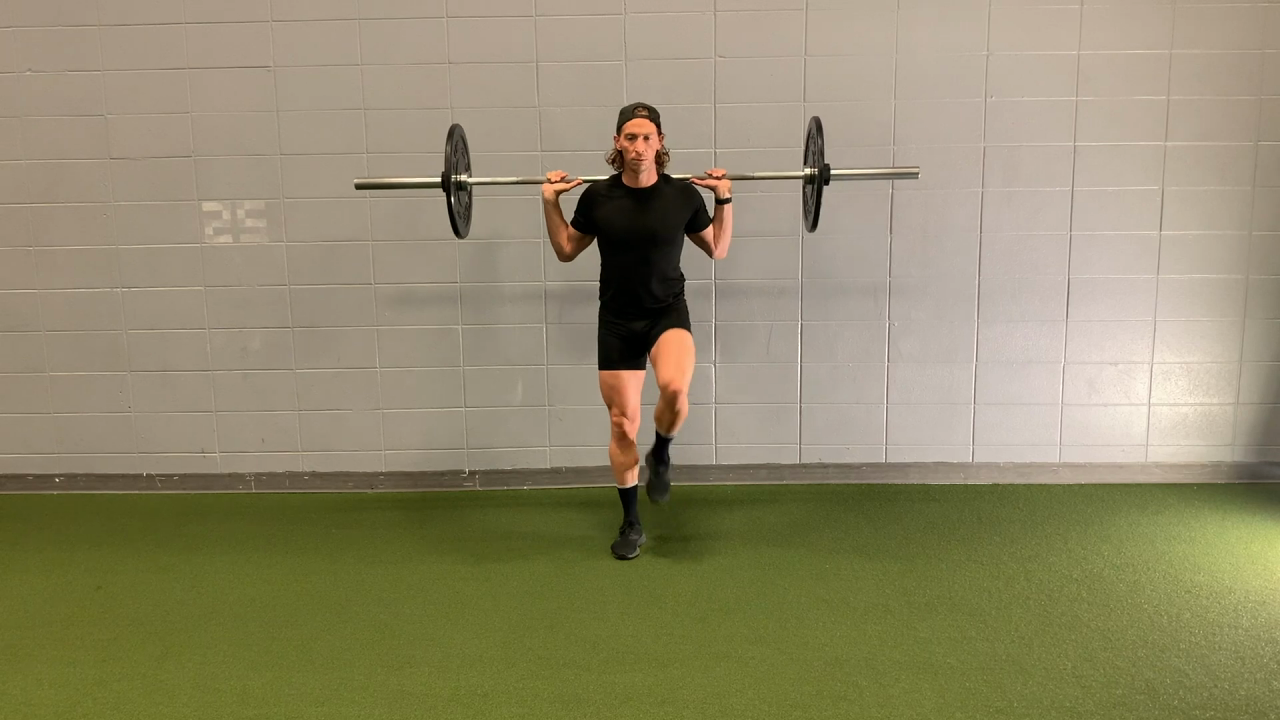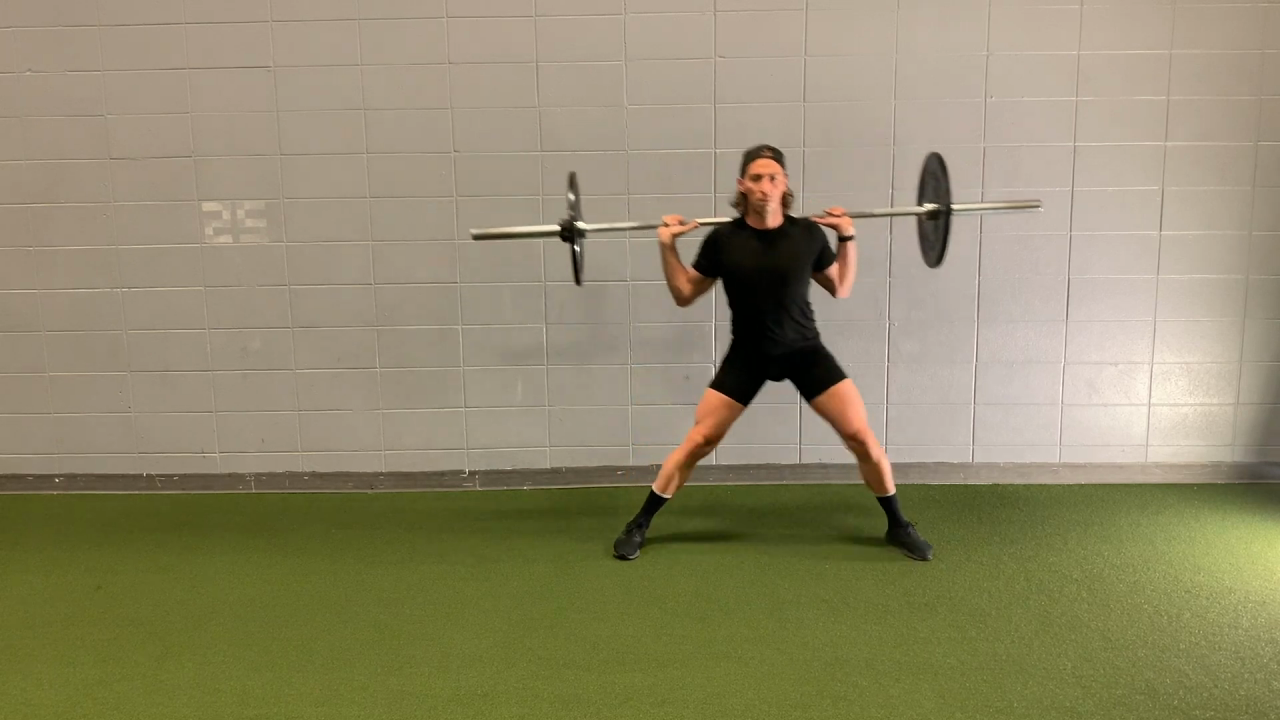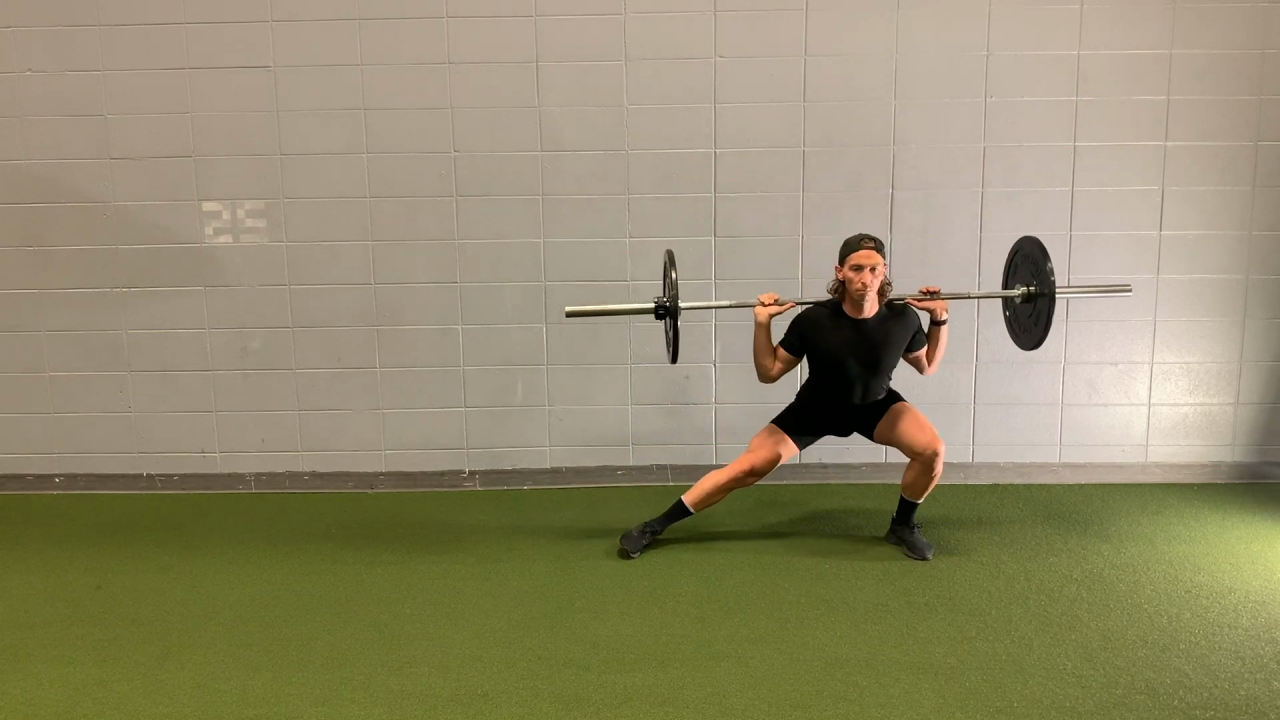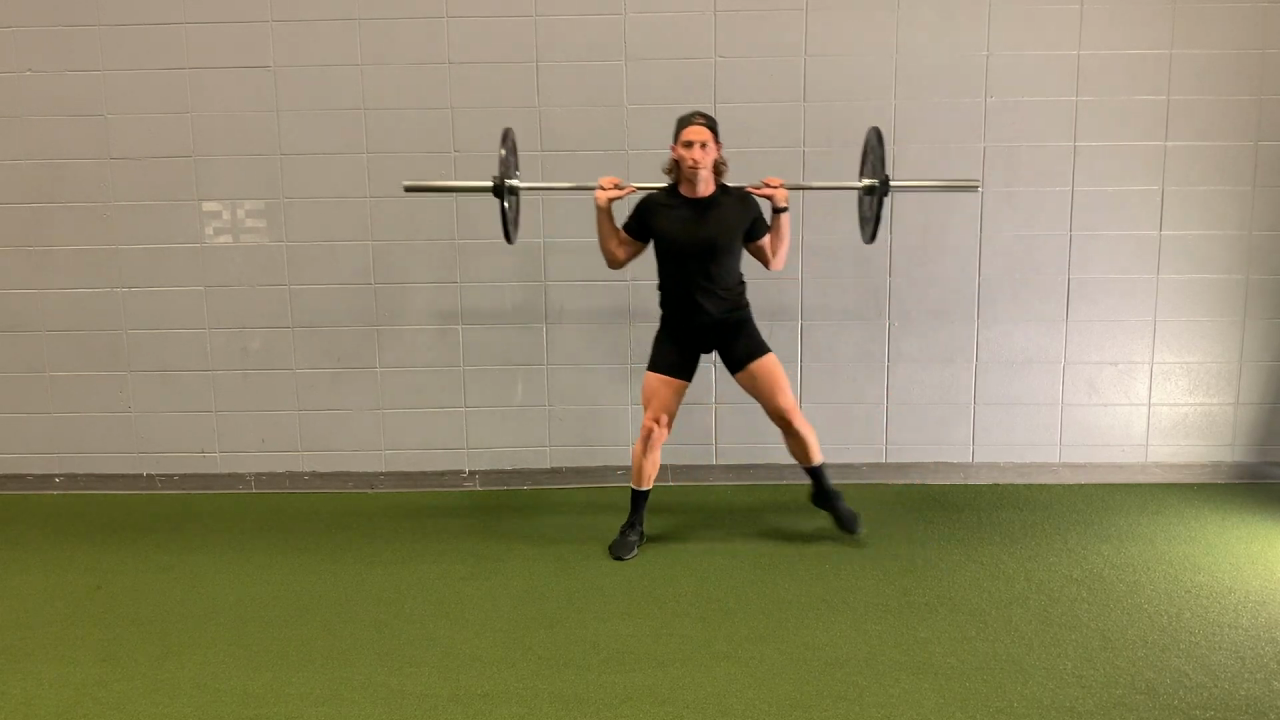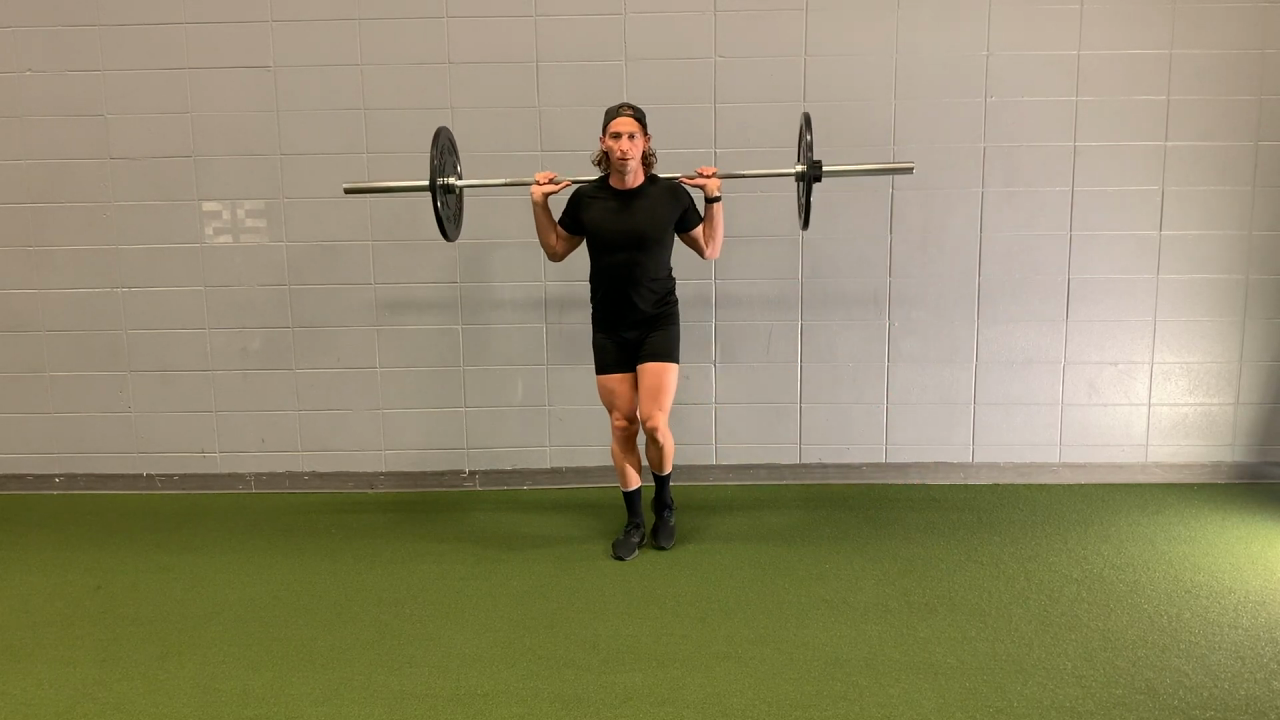
dt=1s
person 1, frame 1
left shoulder: (683, 195)
right shoulder: (597, 196)
left elbow: (717, 249)
right elbow: (566, 251)
left wrist: (724, 199)
right wrist: (550, 202)
left hip: (667, 312)
right hip: (617, 321)
left knee: (674, 387)
right knee: (622, 422)
left ankle: (659, 454)
right ankle: (631, 522)
person 1, frame 2
left shoulder: (808, 234)
right shoulder: (724, 239)
left elbow: (840, 289)
right elbow: (684, 295)
left wrist: (847, 238)
right wrist: (667, 246)
left hip: (803, 351)
right hip: (746, 354)
left knee: (861, 436)
right knee: (699, 441)
left ankle: (898, 525)
right ankle: (639, 524)
person 1, frame 3
left shoulder: (903, 318)
right shoulder: (814, 320)
left elbow: (926, 365)
right elbow: (769, 372)
left wrist: (939, 321)
right wrist: (762, 324)
left hip: (874, 404)
right hip: (814, 408)
left knee: (931, 450)
right knee: (746, 468)
left ankle: (903, 526)
right ankle: (655, 526)
person 1, frame 4
left shoulder: (739, 203)
right shoulder: (654, 206)
left elbow: (773, 260)
right elbow: (616, 258)
left wrist: (780, 209)
right wrist: (603, 209)
left hip: (734, 323)
right hip: (677, 329)
left knee: (787, 412)
right knee: (653, 427)
left ankle: (824, 490)
right ankle: (634, 523)
person 1, frame 5
left shoulder: (671, 194)
right shoulder: (585, 199)
left elbow: (709, 249)
right elbow: (556, 250)
left wrist: (713, 197)
right wrist: (539, 203)
left hip: (658, 322)
right hip: (609, 328)
left knee: (655, 423)
right knee: (623, 426)
left ankle: (664, 502)
right ankle: (634, 522)
